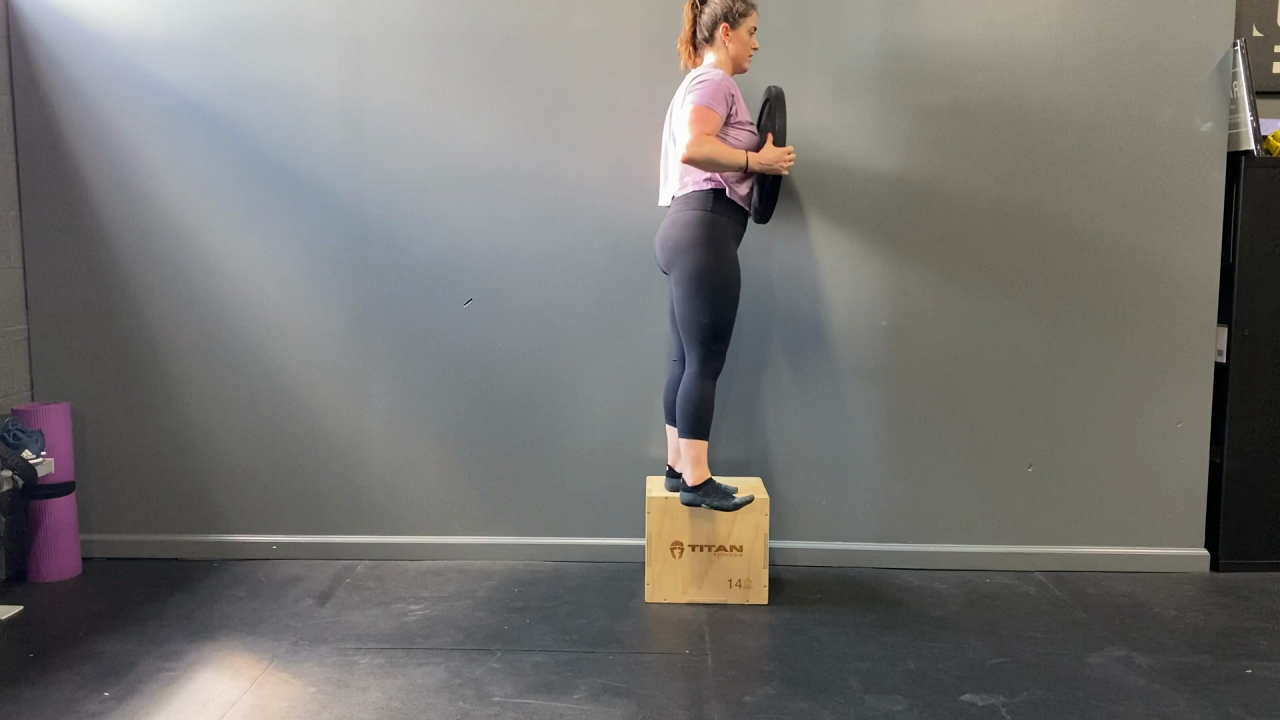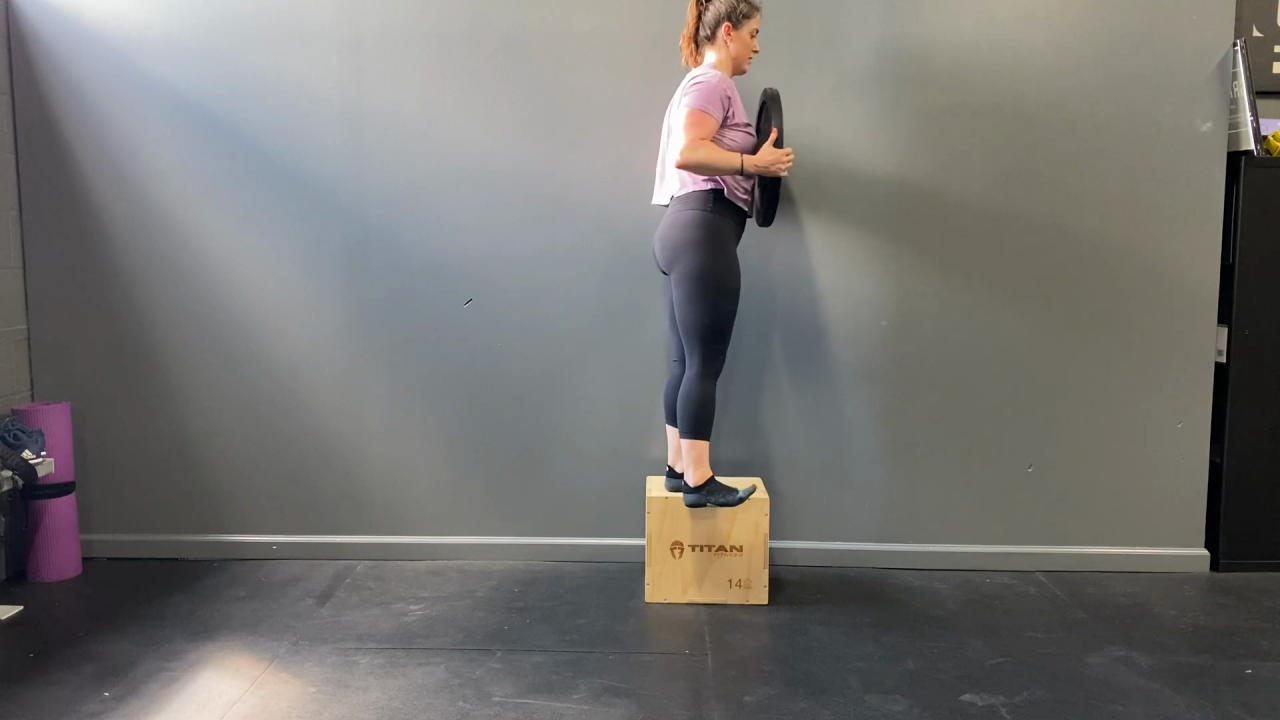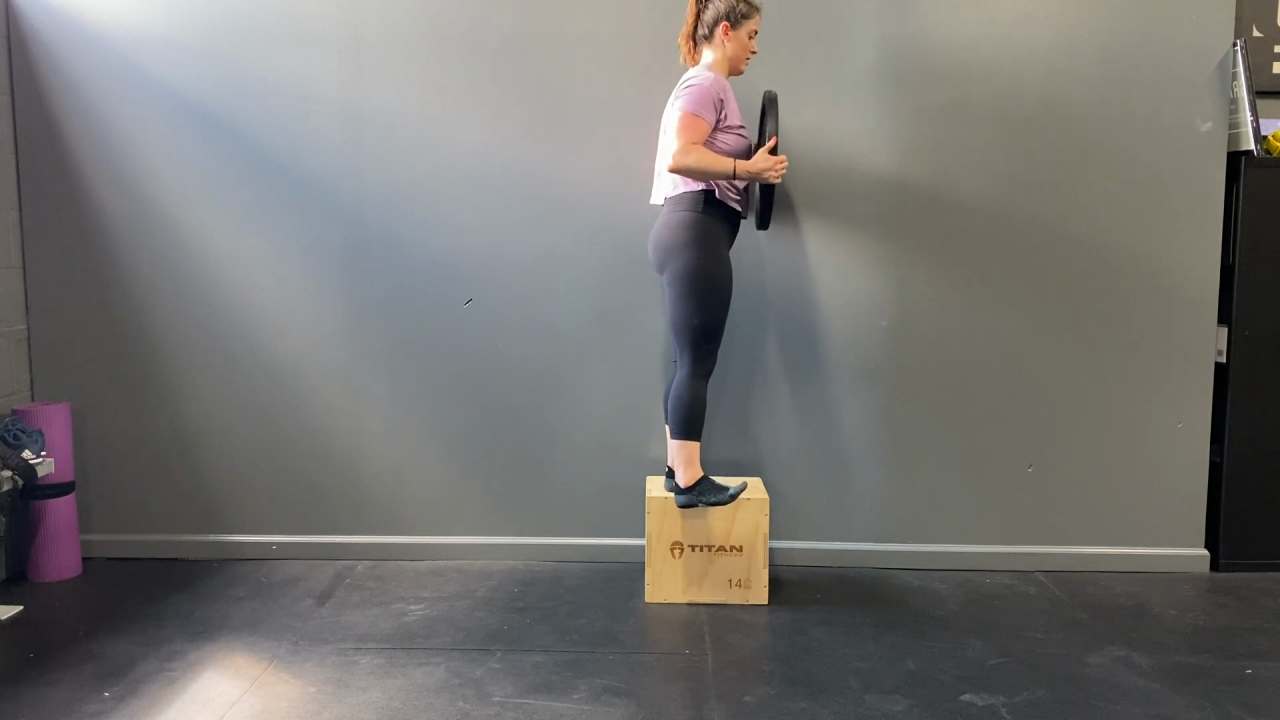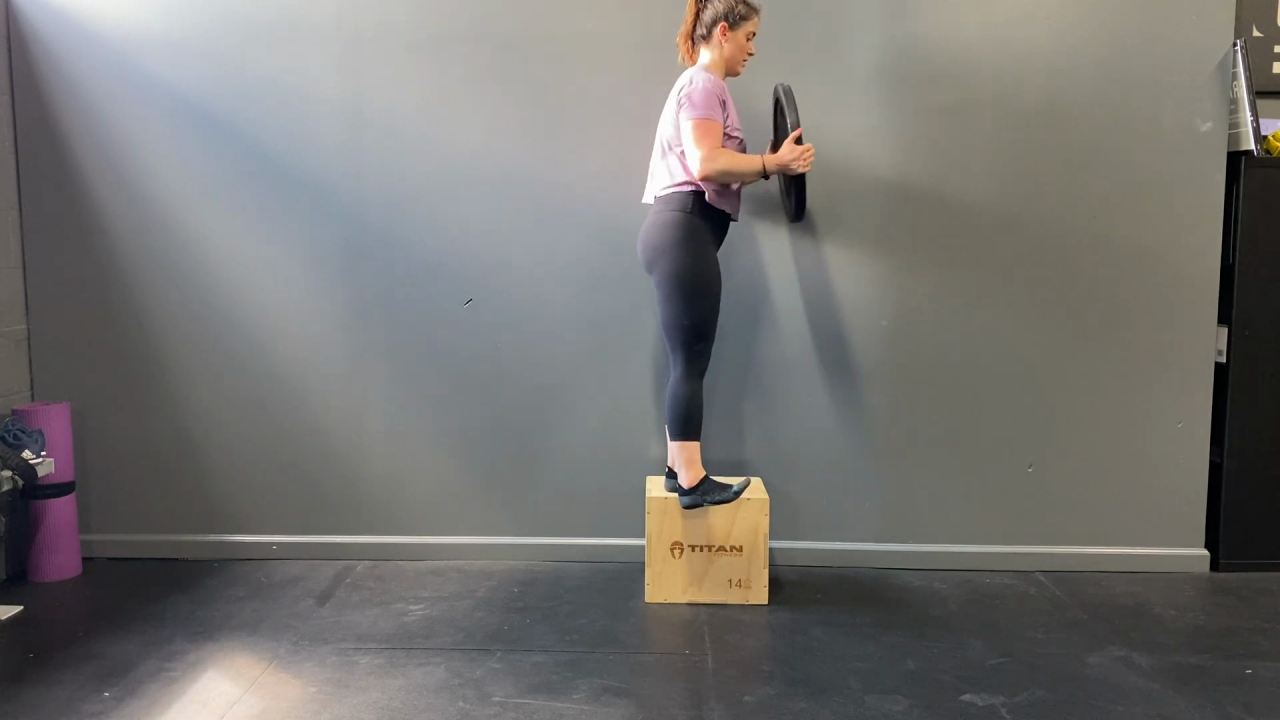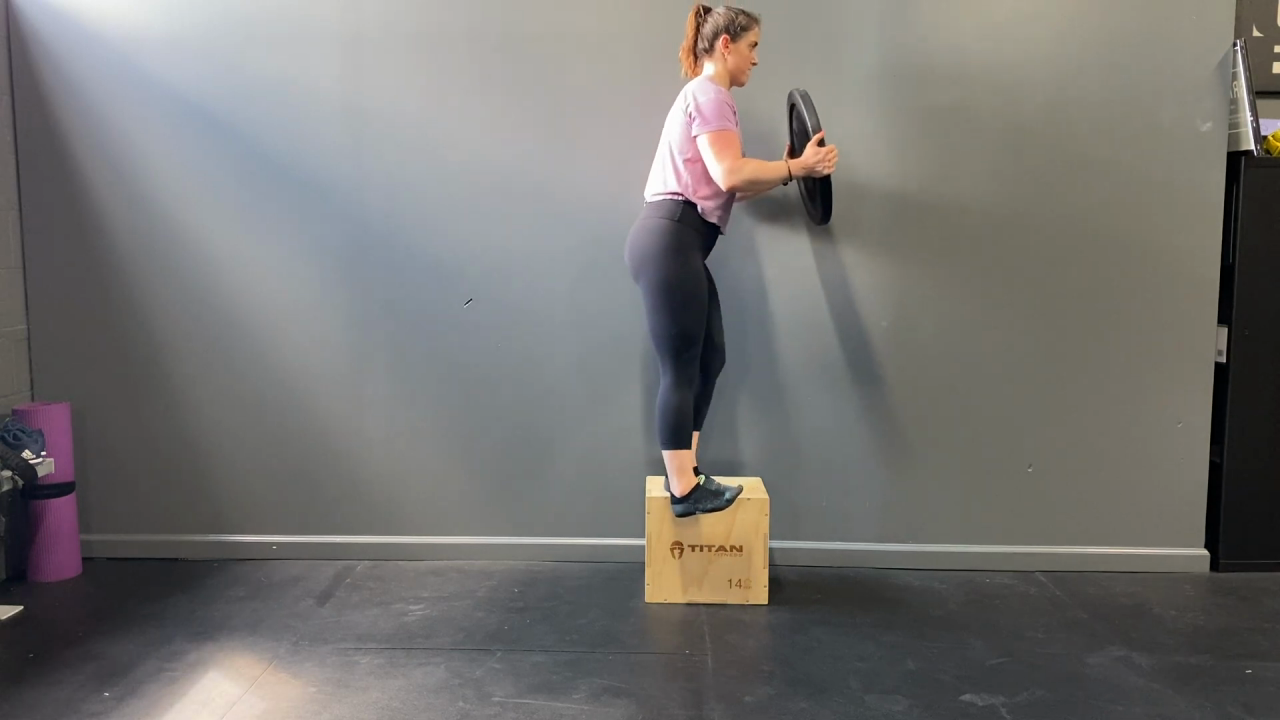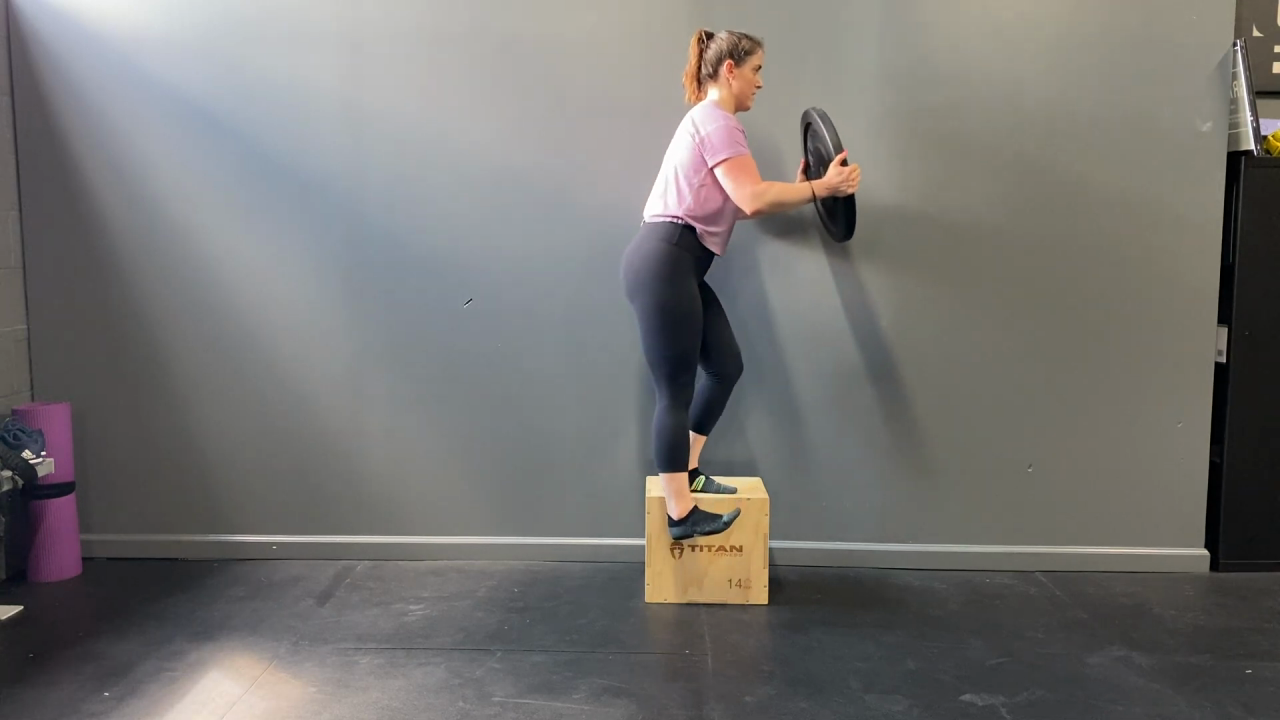
dt=0.4s
person 1, frame 1
left shoulder: (701, 84)
right shoulder: (712, 82)
right elbow: (692, 148)
left wrist: (756, 161)
right wrist: (757, 161)
left hip: (690, 229)
right hip: (702, 231)
left knee: (689, 360)
right knee: (704, 362)
left ankle: (679, 467)
right ankle: (697, 480)
person 1, frame 2
left shoulder: (704, 85)
right shoulder: (711, 84)
right elbow: (686, 152)
left wrist: (758, 163)
right wrist: (754, 163)
left hip: (689, 229)
right hip: (702, 231)
left knee: (689, 360)
right knee: (705, 362)
left ankle: (679, 468)
right ankle: (698, 480)
person 1, frame 3
left shoulder: (707, 86)
right shoulder: (705, 84)
right elbow: (680, 156)
left wrist: (753, 168)
right wrist: (747, 169)
left hip: (689, 231)
right hip: (695, 232)
left knee: (689, 361)
right knee: (697, 363)
left ankle: (679, 469)
right ankle: (690, 481)
person 1, frame 4
left shoulder: (702, 86)
right shoulder: (703, 84)
left elbow: (715, 173)
right elbow: (705, 164)
left wrist: (768, 165)
right wrist: (773, 162)
left hip: (681, 233)
right hip: (682, 233)
left knee: (690, 360)
right knee: (690, 362)
left ankle: (679, 468)
right ankle: (692, 481)
person 1, frame 5
left shoulder: (705, 96)
right shoulder: (709, 95)
left elbow: (729, 187)
right elbow: (730, 174)
left wrist: (785, 171)
right wrist: (799, 167)
left hip: (677, 245)
right hip: (668, 243)
left knee: (708, 361)
right knee: (681, 370)
left ankle: (685, 471)
right ankle: (684, 490)
person 1, frame 6
left shoulder: (708, 121)
right shoulder: (716, 122)
left elbow: (741, 203)
right elbow: (753, 199)
left wrist: (800, 188)
right wrist: (823, 187)
left hip: (675, 265)
right hip: (662, 265)
left knee: (725, 366)
right knee: (676, 393)
left ankle: (687, 471)
right ankle: (681, 513)
